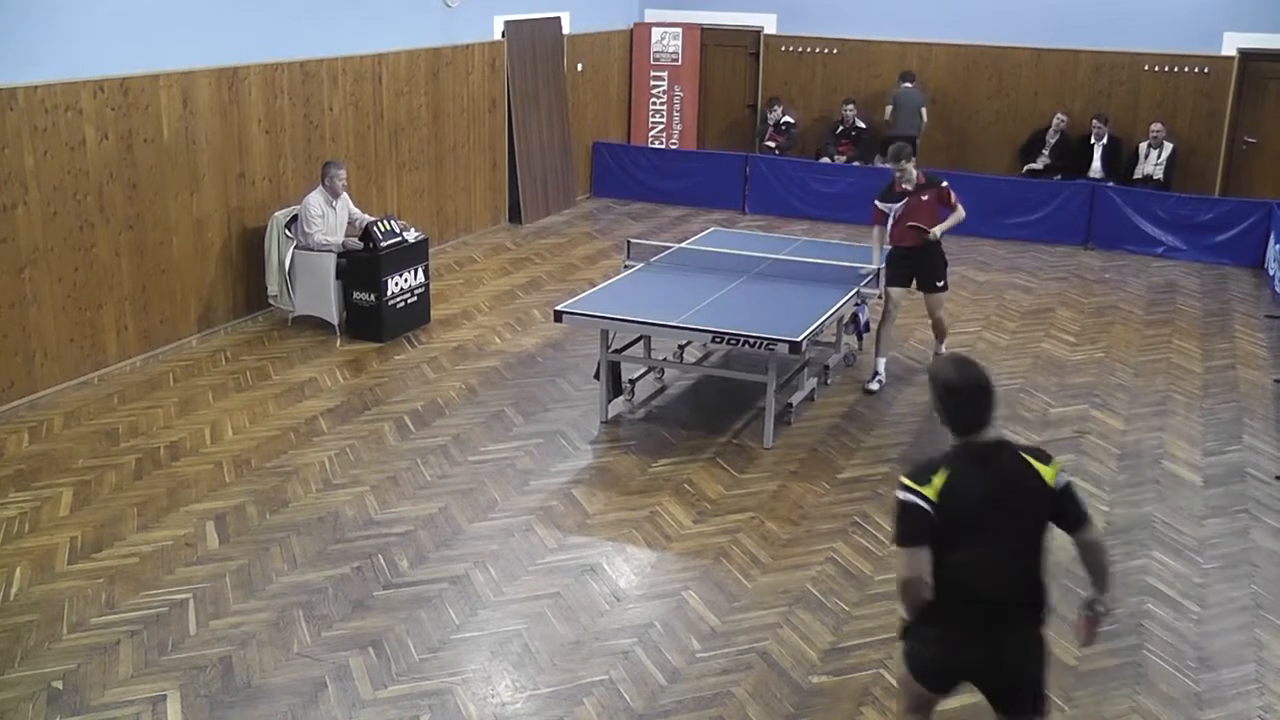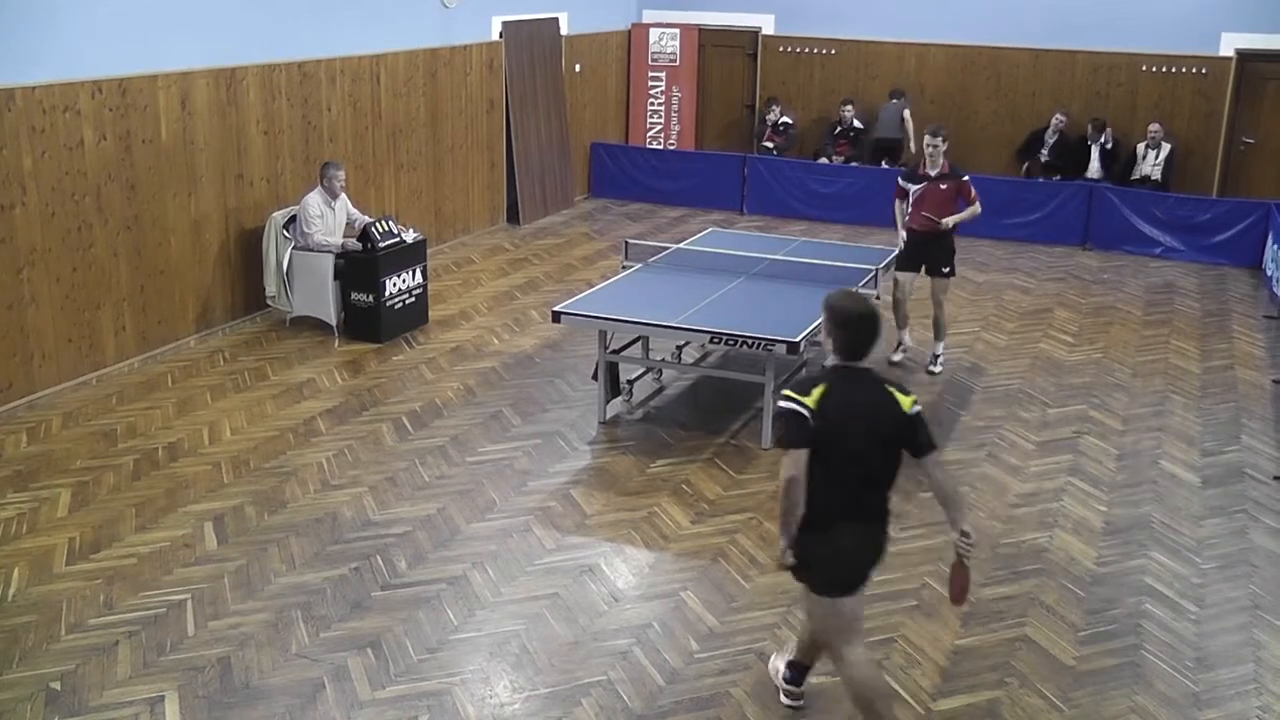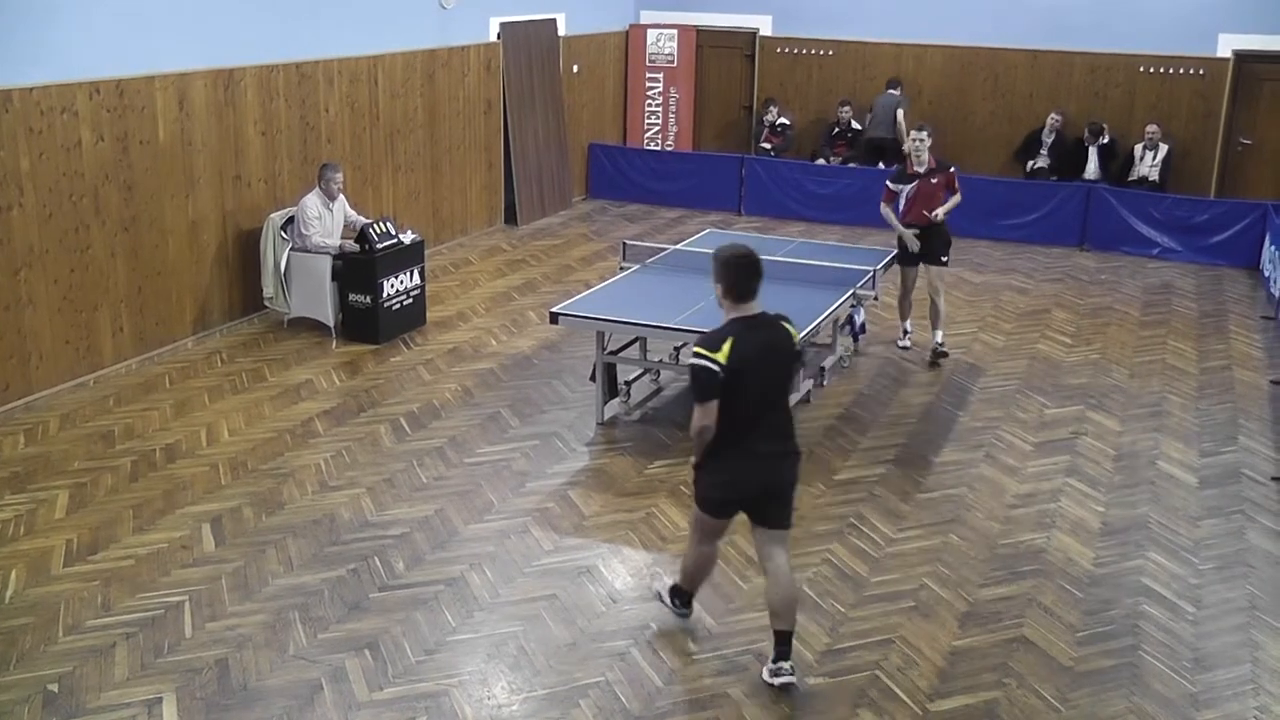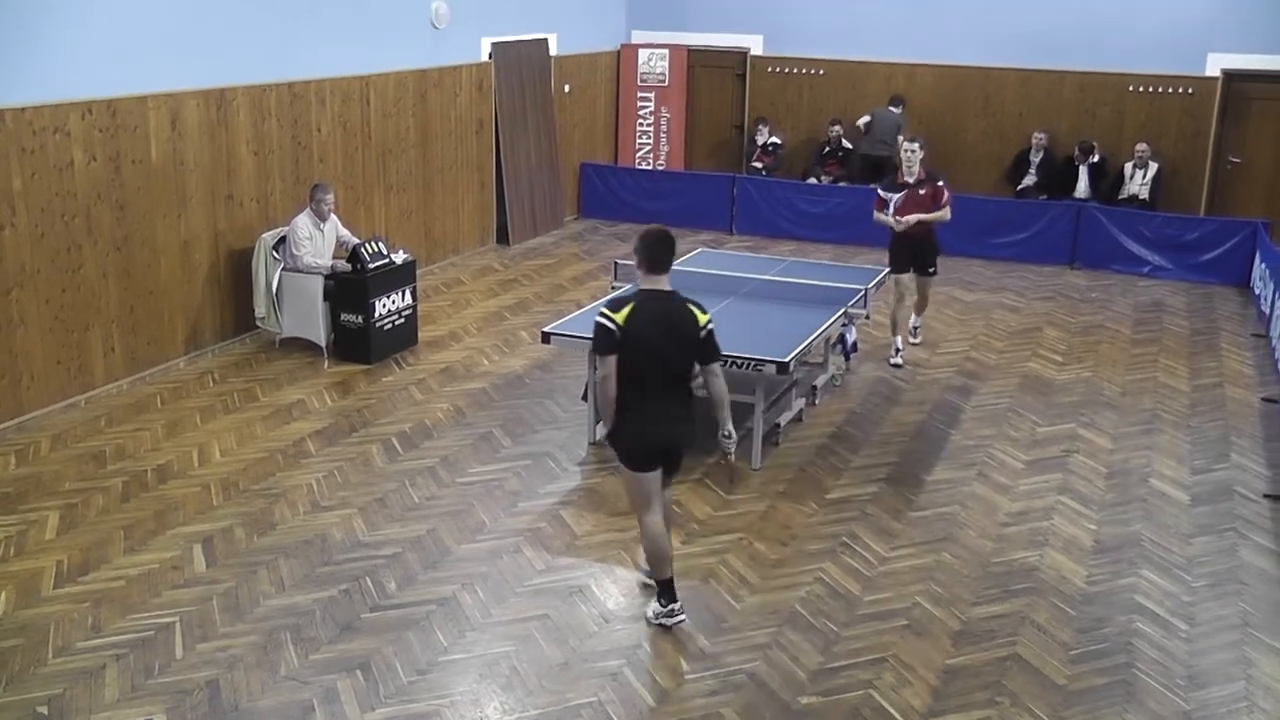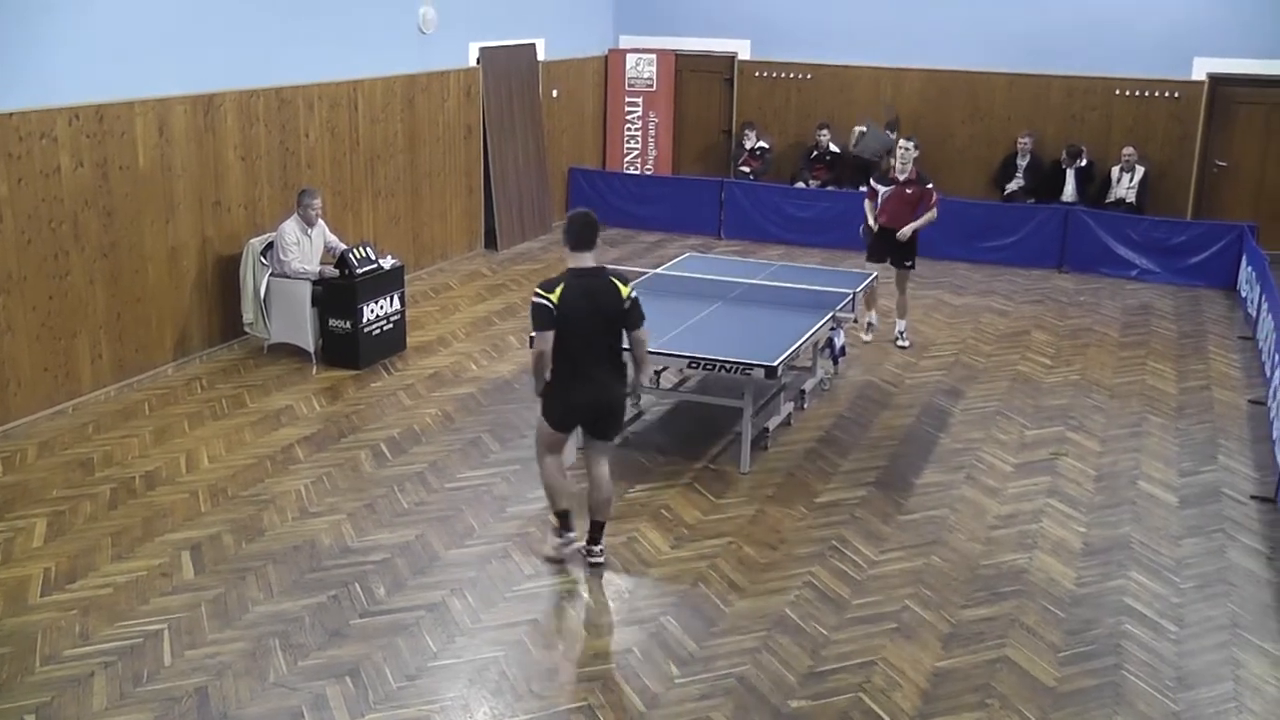
dt=0.4s
person 1, frame 1
left shoulder: (922, 484)
right shoulder: (1040, 467)
left elbow: (911, 578)
right elbow: (1090, 542)
left wrist: (919, 619)
right wrist: (1099, 594)
left hip: (946, 631)
right hip: (1020, 635)
person 1, frame 2
left shoulder: (801, 396)
right shoulder: (897, 398)
left elbow: (792, 476)
right elbow: (935, 467)
left wrist: (786, 535)
right wrist: (959, 524)
left hip: (825, 533)
right hip: (871, 531)
left knee: (844, 648)
right knee: (829, 612)
right ankle: (794, 676)
person 1, frame 3
left shoulder: (712, 349)
right shoulder: (785, 331)
left elbow: (704, 424)
left wrist: (697, 456)
left hip: (725, 468)
right hip: (780, 463)
left knee: (704, 537)
right knee: (776, 554)
left ankle: (680, 597)
right ankle: (782, 661)
person 1, frame 4
left shoulder: (615, 313)
right shoulder: (695, 315)
left elbow: (606, 377)
right elbow: (714, 373)
left wrist: (607, 424)
right wrist: (726, 424)
left hip: (636, 426)
right hip: (679, 425)
left knee: (649, 510)
right knee: (661, 493)
left ankle: (667, 601)
right ankle: (656, 569)
person 1, frame 5
left shoulder: (550, 292)
right shoulder: (619, 286)
left elbow: (542, 349)
right elbow: (639, 340)
left wrist: (539, 382)
right wrist: (638, 376)
left hip: (566, 392)
right hip: (610, 390)
left knee: (547, 455)
right knee: (599, 463)
left ankle: (564, 530)
right ankle: (595, 544)
person 2, frame 1
left shoulder: (936, 185)
right shoulder: (887, 194)
left elbow: (960, 213)
right elbow: (879, 227)
left wrist: (940, 228)
left hip: (929, 253)
right hip: (899, 254)
left knee: (936, 314)
right knee: (889, 312)
left ankle: (940, 351)
right ankle: (879, 372)
person 2, frame 2
left shoulder: (957, 178)
right shoulder: (910, 174)
left elbow: (976, 208)
right elbow: (900, 201)
left wrist: (954, 219)
right wrist: (900, 229)
left hip: (941, 241)
right hip: (913, 239)
left knee: (938, 301)
right knee: (899, 296)
left ankle: (938, 353)
right ankle: (903, 340)
person 2, frame 3
left shoulder: (944, 170)
right shoulder: (898, 175)
left elbow: (957, 196)
right elbow: (885, 208)
left wrist: (943, 209)
right wrist: (902, 231)
left hip: (936, 232)
right hip: (910, 234)
left knee: (935, 289)
right knee: (907, 287)
left ankle: (938, 342)
right ankle: (905, 329)
person 2, frame 4
left shoulder: (934, 182)
right shoulder: (889, 184)
left elbow: (946, 214)
right elbow: (877, 213)
left wrist: (917, 216)
right wrist: (892, 221)
left hip: (926, 242)
right hip: (900, 241)
left knee: (924, 293)
right knee: (900, 296)
left ankle: (915, 323)
right ankle: (897, 347)
person 2, frame 5
left shoulder: (922, 183)
right shoulder: (881, 177)
left elbow: (932, 213)
right elbow: (869, 200)
left wrist: (912, 227)
right wrist: (870, 219)
left hip: (904, 237)
right hip: (880, 233)
left knee: (901, 286)
left ankle: (901, 330)
right ankle: (871, 321)
